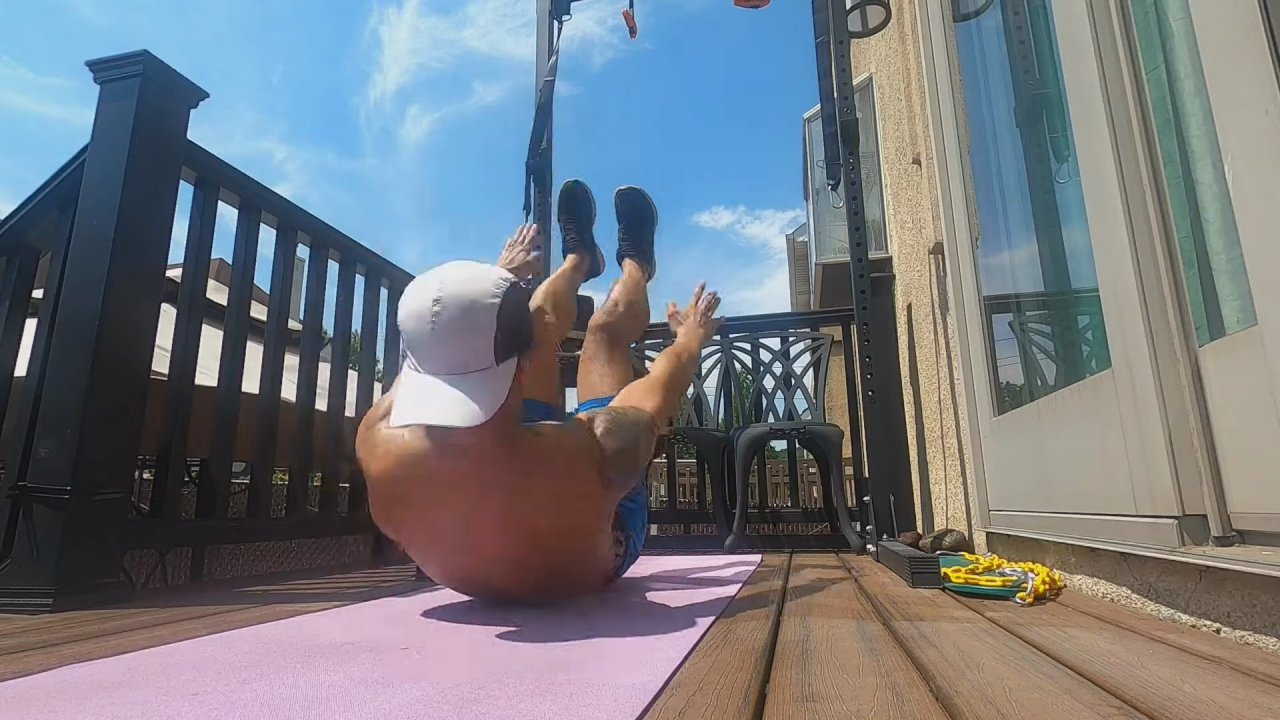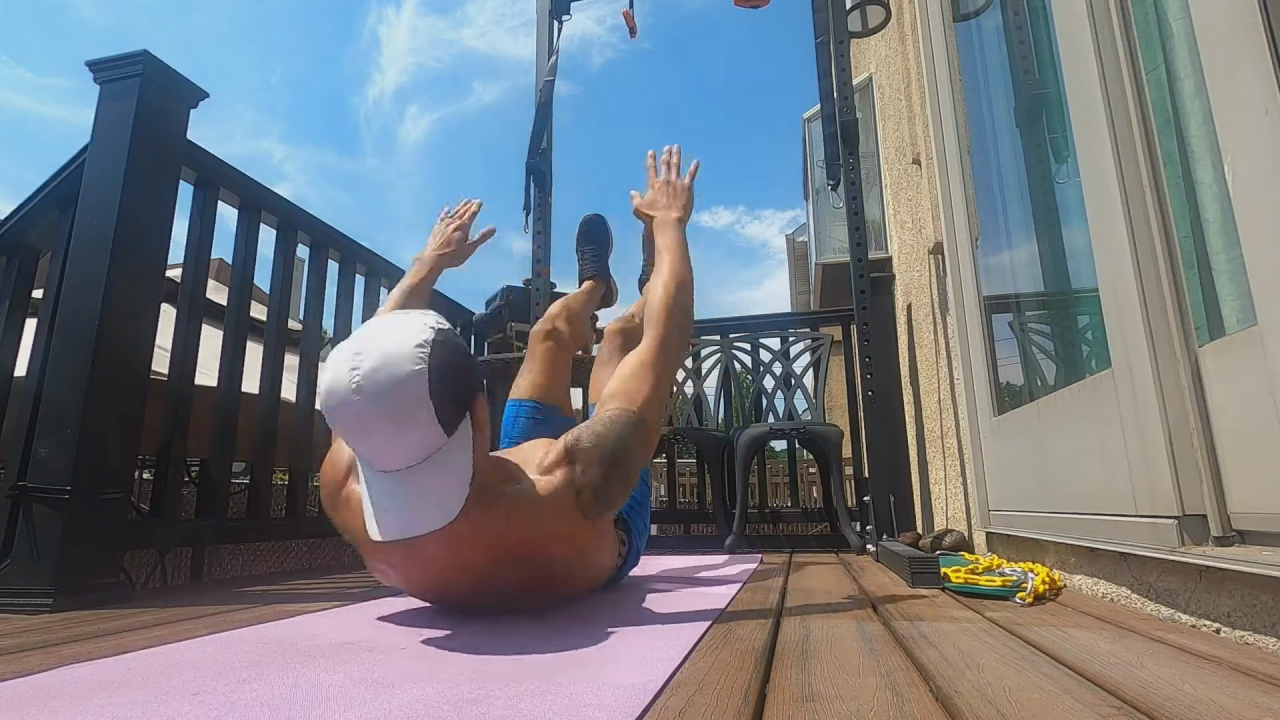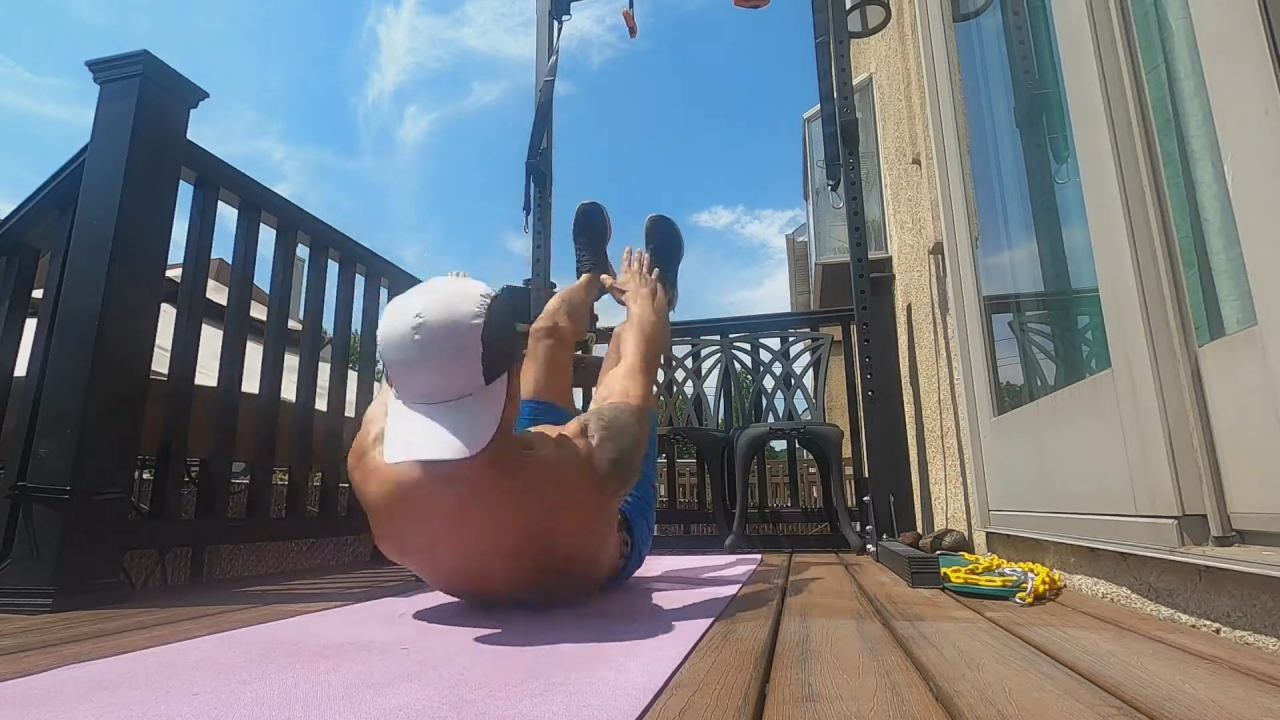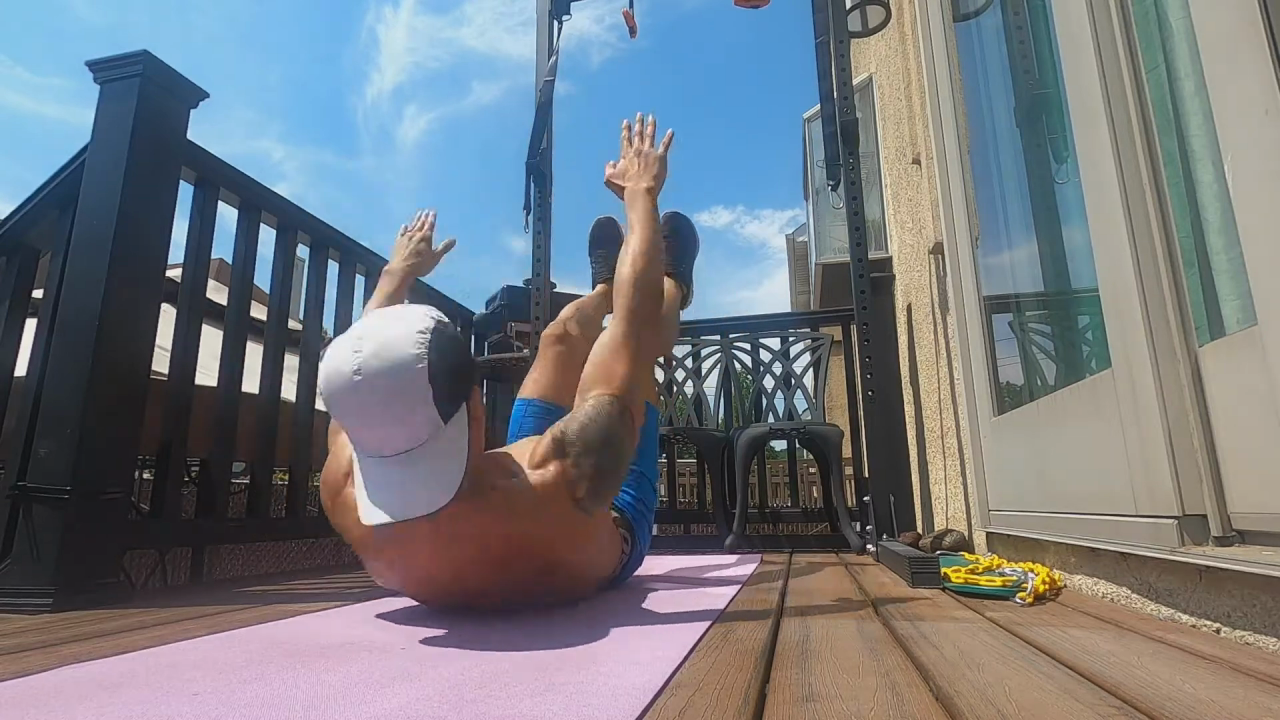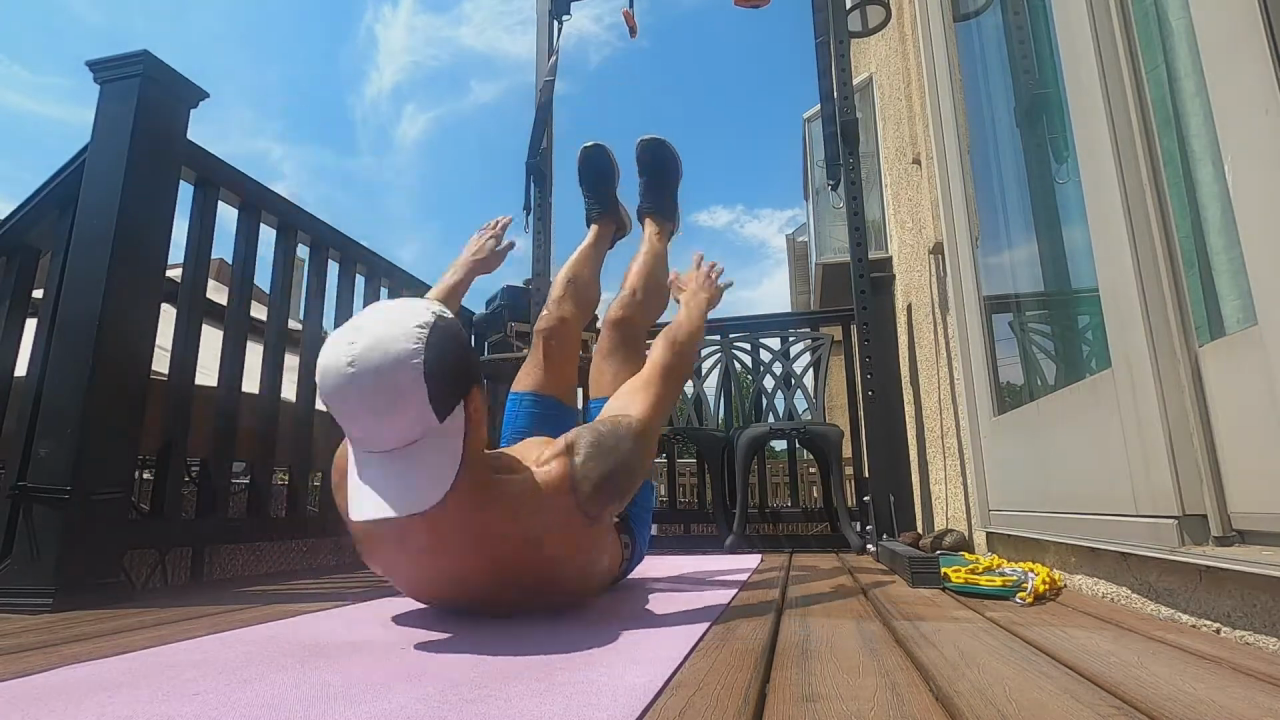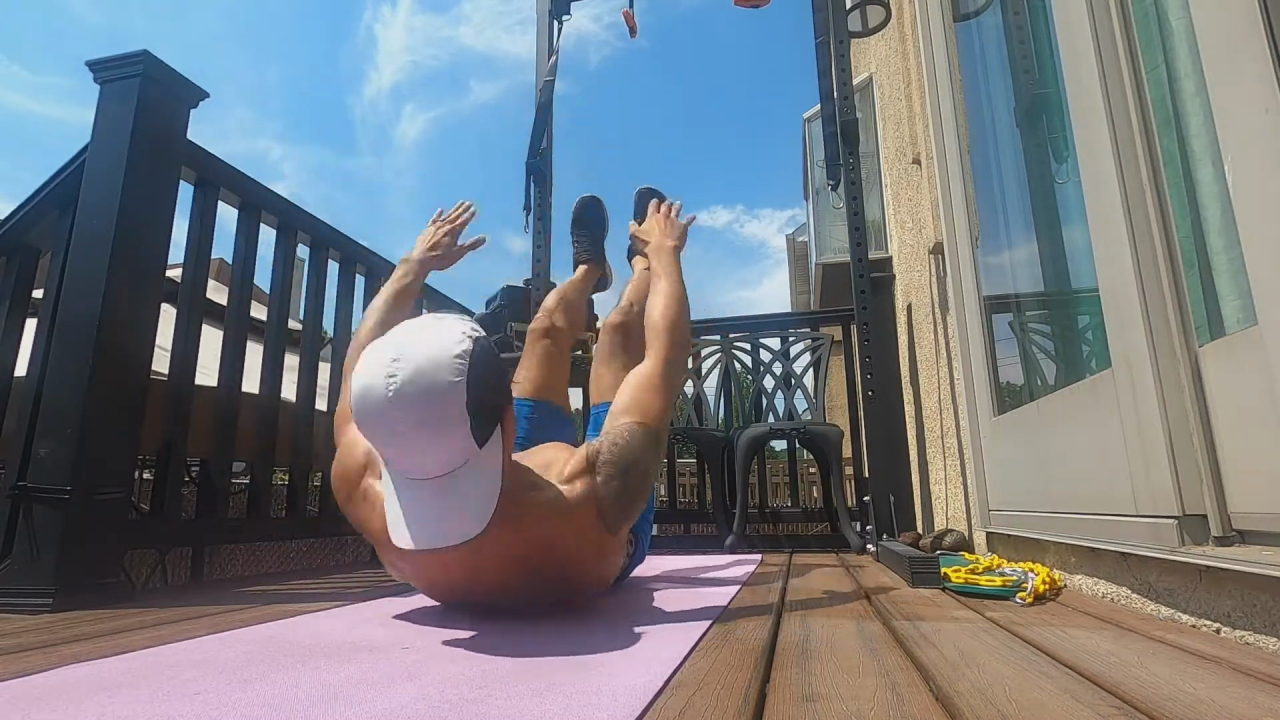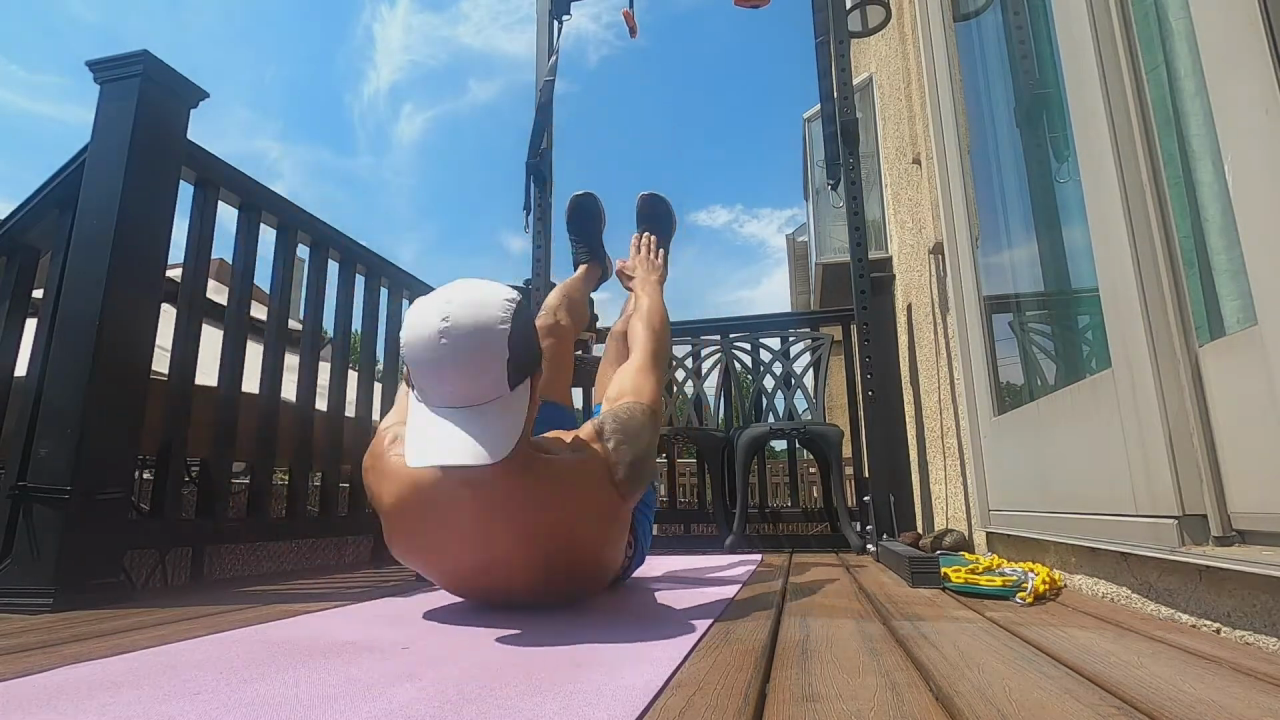
dt=0.7s
person 1, frame 1
left shoulder: (379, 447)
right shoulder: (586, 453)
left elbow: (437, 331)
right elbow: (665, 386)
left wrist: (495, 276)
right wrist: (689, 336)
right hip: (589, 564)
left knee: (541, 322)
right knee: (608, 331)
left ankle: (579, 258)
right ankle: (635, 263)
person 1, frame 2
left shoulder: (349, 499)
right shoulder: (569, 495)
left elbow: (379, 356)
right elbow: (666, 345)
left wrist: (426, 264)
right wrist: (670, 222)
right hip: (600, 552)
left knee: (551, 332)
right knee: (623, 335)
left ankle: (594, 286)
right ankle: (652, 275)
person 1, frame 3
left shoulder: (374, 466)
right shoulder: (585, 460)
left elbow: (390, 388)
right elbow: (635, 370)
left wrist: (427, 326)
right wrist: (638, 299)
right hip: (600, 567)
left knee: (552, 331)
right knee: (626, 348)
left ankle: (588, 280)
right ankle: (656, 296)
person 1, frame 4
left shoulder: (346, 499)
right shoulder: (562, 484)
left elbow: (366, 360)
right elbow: (632, 331)
left wrist: (395, 274)
right wrist: (641, 194)
left hip: (513, 569)
right hip: (608, 546)
left knee: (563, 335)
right knee: (634, 330)
left ankle: (605, 290)
right ankle: (673, 287)
person 1, frame 5
left shoulder: (354, 473)
right shoulder: (567, 487)
left elbow: (390, 356)
right elbow: (663, 372)
left wrist: (461, 273)
right wrist: (695, 306)
right hip: (605, 547)
left knee: (554, 326)
right knee: (623, 322)
left ankle: (604, 227)
right ankle: (656, 225)
person 1, frame 6
left shoulder: (366, 493)
right shoulder: (591, 502)
left elbow: (358, 369)
right elbow: (666, 361)
left wrist: (413, 267)
right wrist: (668, 251)
right hip: (598, 562)
left knee: (548, 328)
right knee: (620, 329)
left ankle: (589, 269)
right ankle: (646, 261)
person 1, frame 7
left shoulder: (389, 473)
right shoulder: (599, 465)
left elbow: (402, 407)
right elbow: (650, 364)
right wrist: (648, 284)
right hip: (601, 570)
left knee: (553, 326)
right knee: (625, 341)
left ankle: (589, 266)
right ankle: (651, 275)
